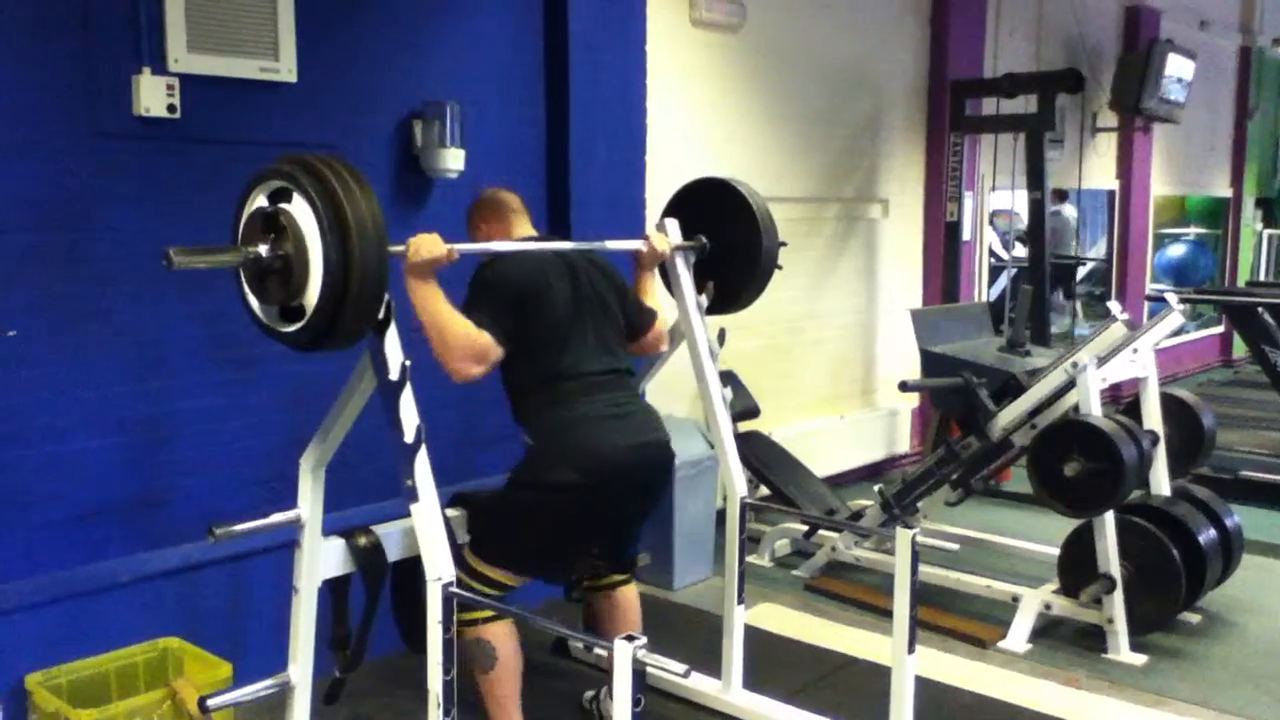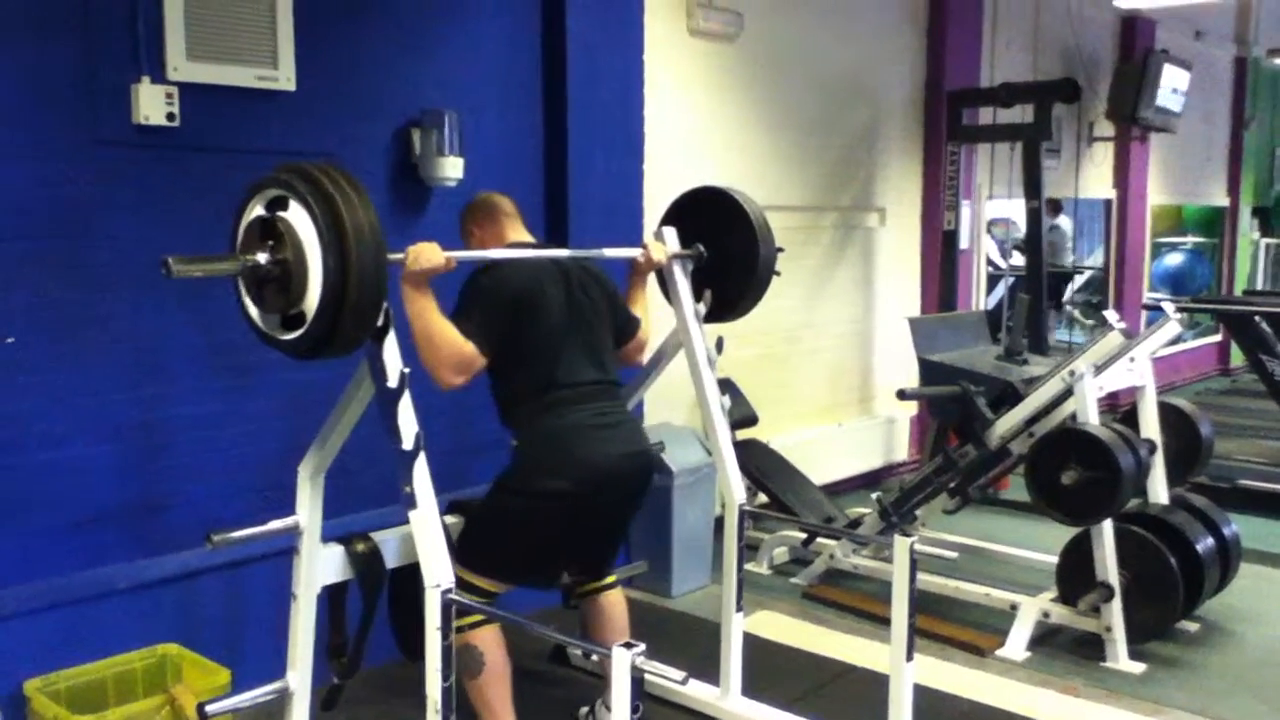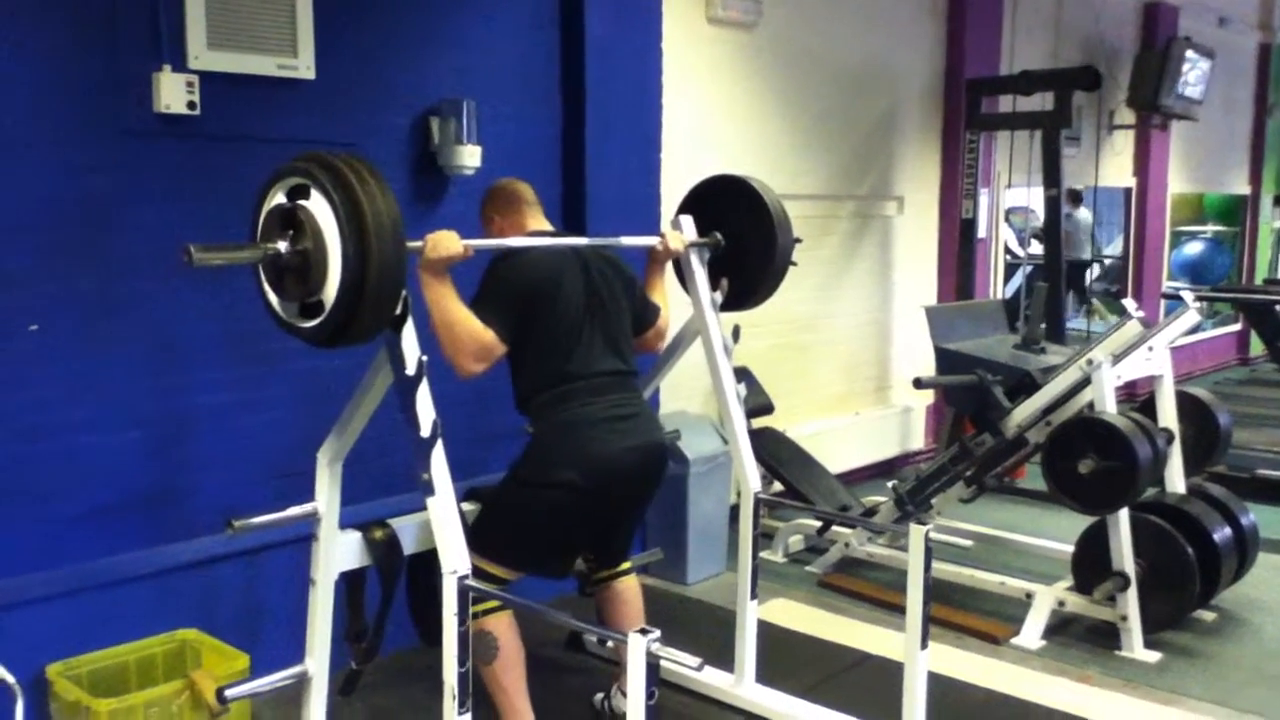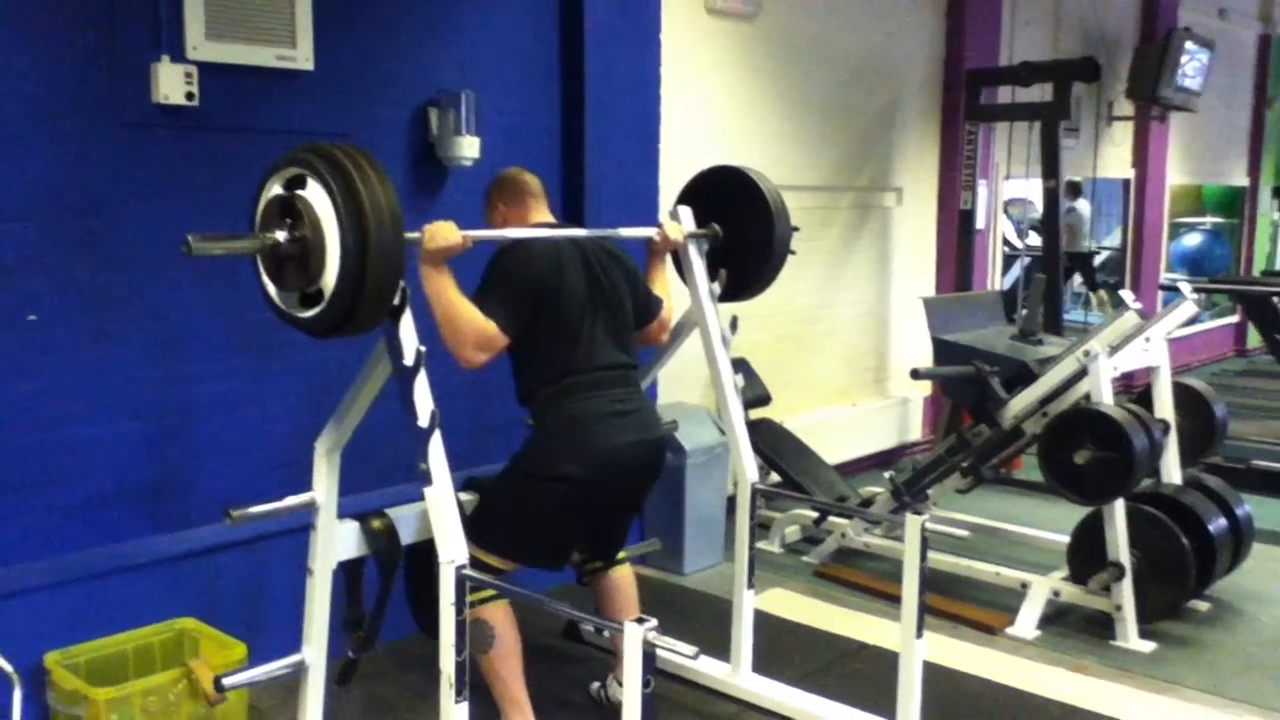
dt=0.4s
person 1, frame 1
left shoulder: (502, 272)
right shoulder: (595, 264)
left elbow: (466, 361)
right elbow: (653, 340)
left wrist: (420, 278)
right wrist: (648, 268)
left hip: (577, 454)
right hip: (650, 443)
left knee: (474, 591)
right knee: (610, 564)
person 1, frame 2
left shoulder: (496, 279)
right shoulder: (587, 271)
left elbow: (452, 368)
right elbow: (634, 349)
left wrist: (416, 287)
right wrist: (641, 278)
left hip: (561, 461)
right hip: (631, 451)
left knee: (462, 595)
right knee: (594, 573)
person 1, frame 3
left shoulder: (515, 267)
right shoulder: (606, 261)
left elbow: (471, 355)
right elbow: (653, 337)
left wrist: (434, 275)
right wrist: (659, 265)
left hip: (575, 450)
right hip: (644, 440)
left knee: (477, 581)
right knee: (609, 558)
person 1, frame 4
left shoulder: (519, 259)
right shoulder: (609, 253)
left elbow: (474, 346)
right elbow: (657, 329)
left wrist: (434, 266)
right wrist: (660, 257)
left hip: (577, 445)
right hip: (644, 435)
left knee: (474, 570)
right knee: (602, 550)
